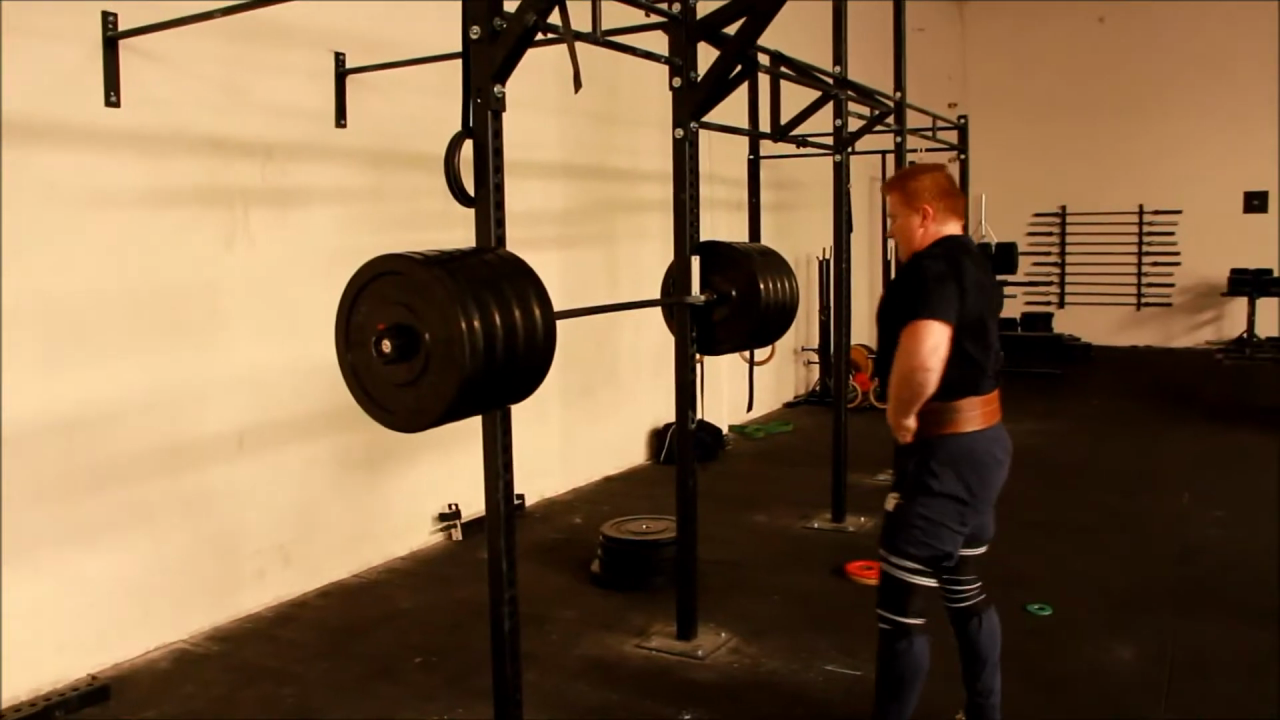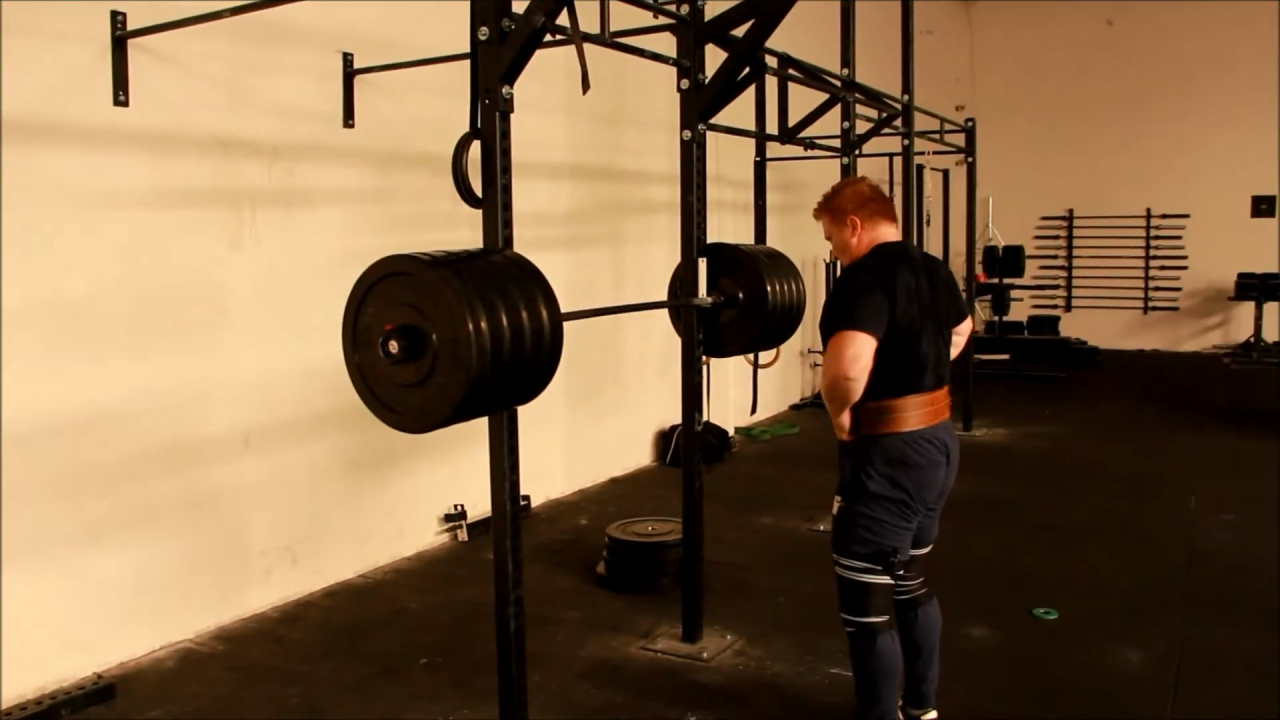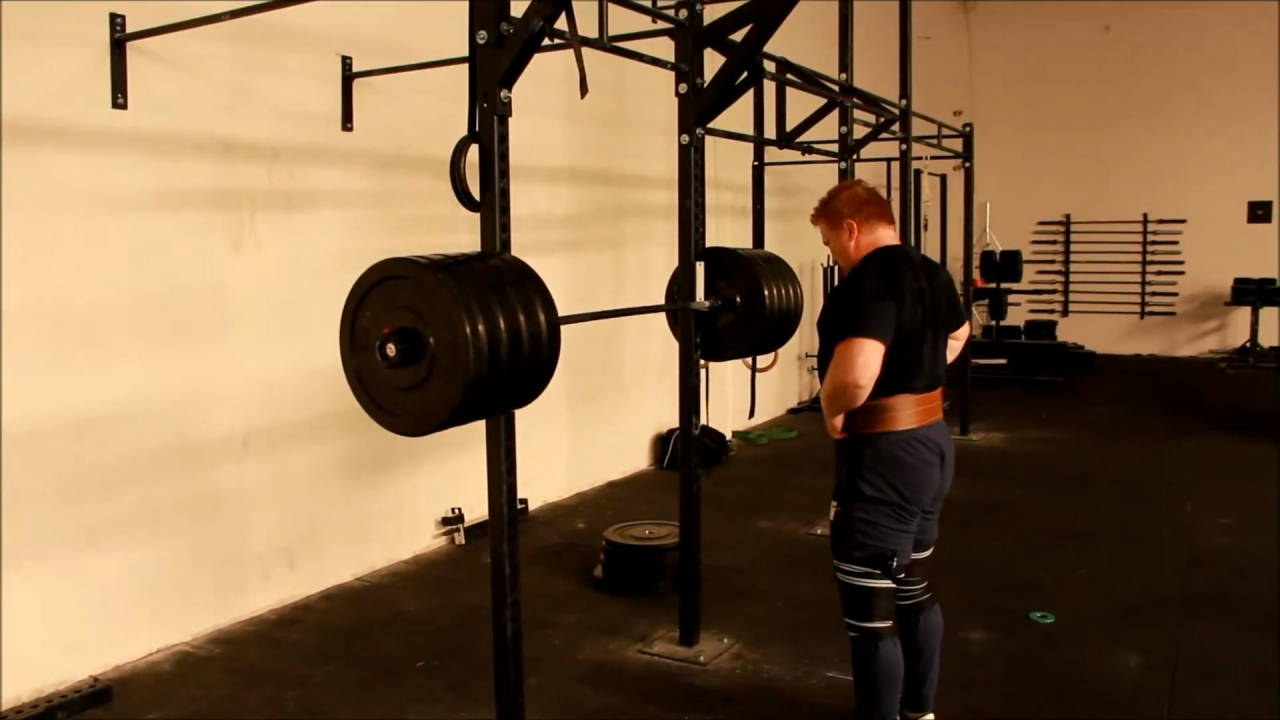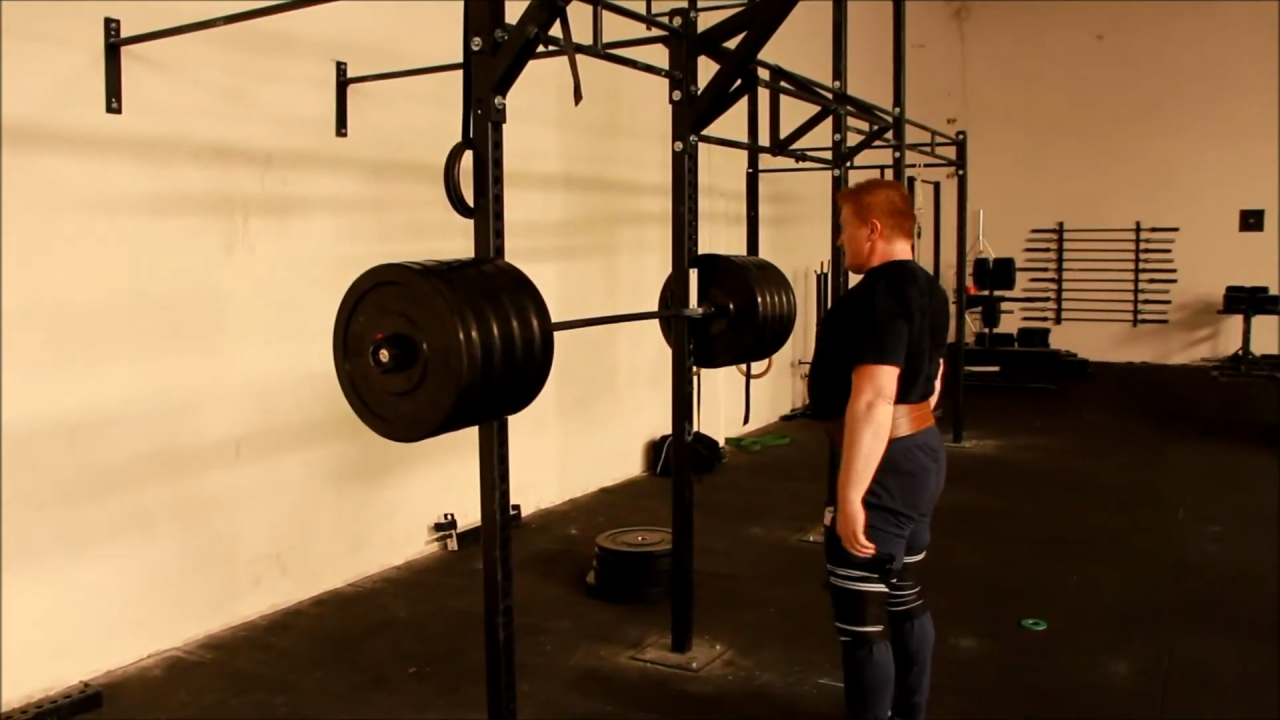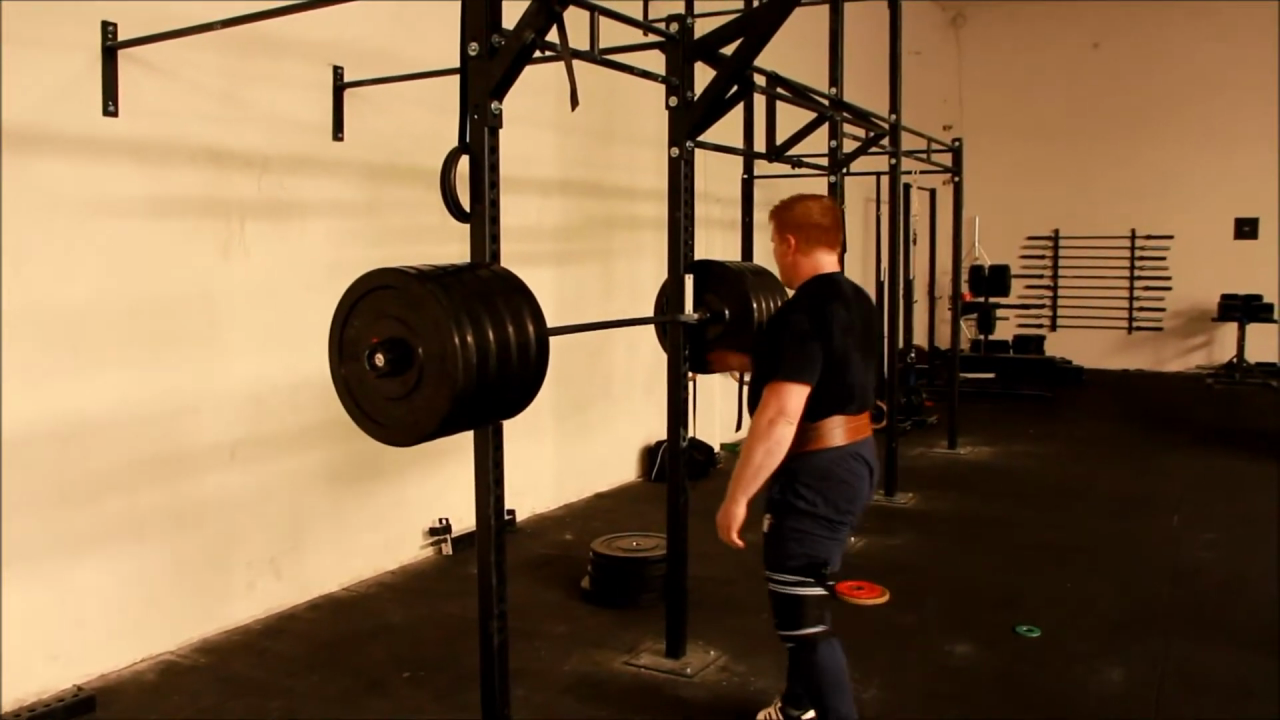
dt=1s
person 1, frame 1
left shoulder: (930, 268)
right shoulder: (974, 263)
left elbow: (921, 357)
left wrist: (900, 414)
left hip: (944, 454)
right hip: (983, 443)
left knee: (901, 605)
right knee: (962, 587)
person 1, frame 2
left shoulder: (867, 277)
right shoulder: (932, 269)
left elbow: (845, 367)
right elbow: (960, 331)
left wrist: (838, 410)
left hip: (888, 456)
right hip: (936, 444)
left knee: (865, 605)
right knee: (909, 582)
person 1, frame 3
left shoulder: (870, 280)
right shoulder: (931, 273)
left elbow: (853, 373)
right elbow: (956, 335)
left wrist: (831, 409)
left hip: (884, 457)
right hip: (930, 445)
left knee: (870, 609)
right knee: (913, 588)
person 1, frame 4
left shoulder: (878, 295)
right shoulder: (925, 288)
left elbow: (872, 400)
left wrist: (848, 496)
left hip: (882, 467)
right hip: (921, 452)
left knee: (861, 618)
right knee: (905, 595)
person 1, frame 5
left shoulder: (804, 312)
right shoulder: (854, 301)
left elbow: (778, 418)
left wrist: (736, 498)
right wrist: (754, 366)
left hip: (817, 474)
right hip: (853, 459)
left knee: (802, 620)
right knee: (806, 597)
